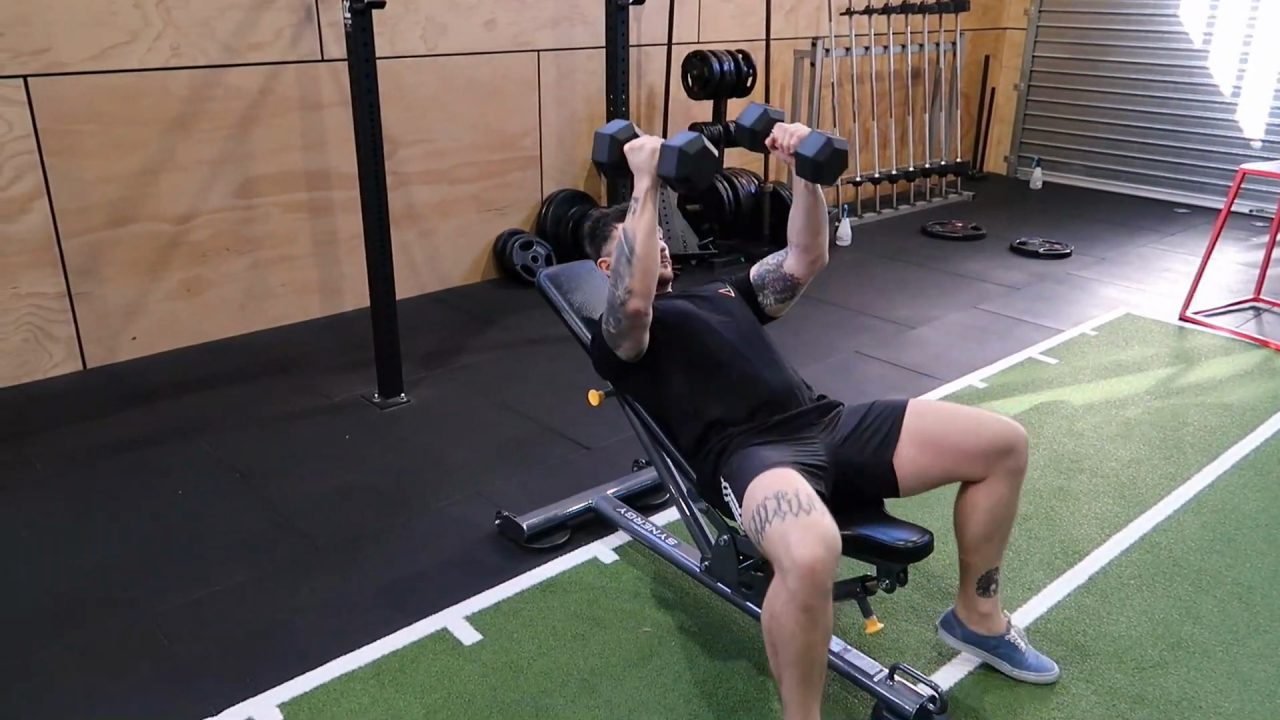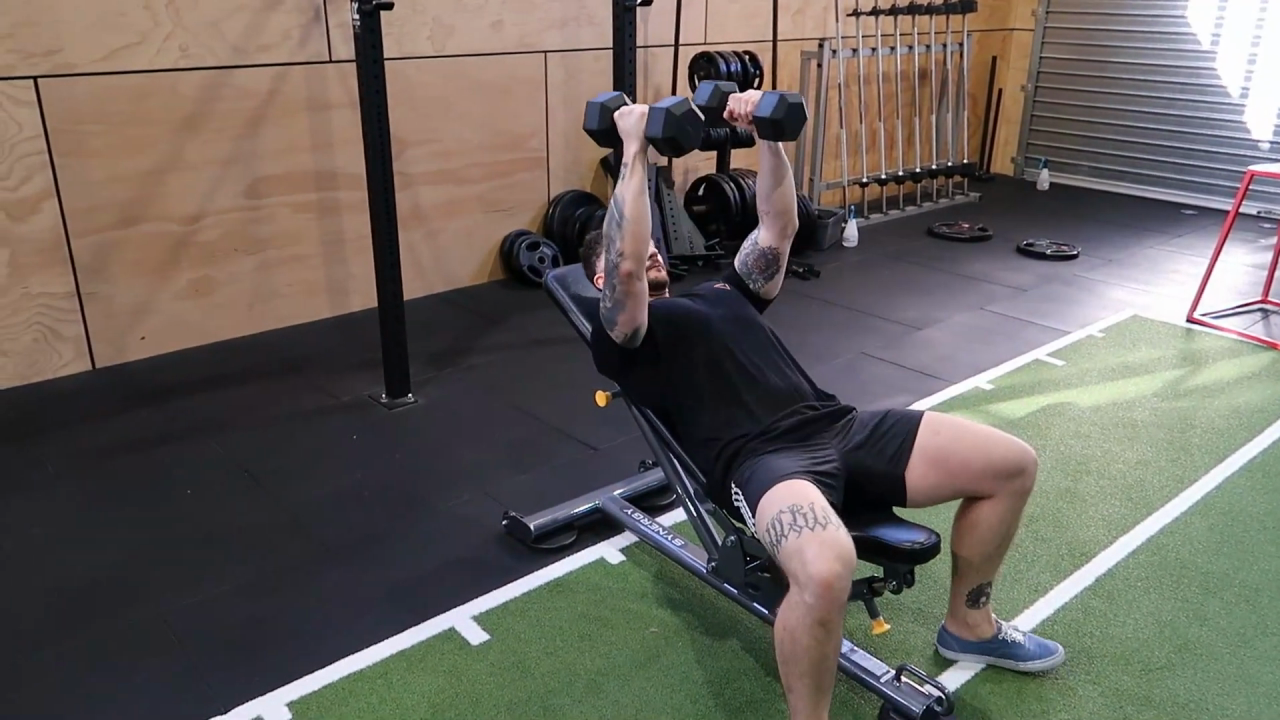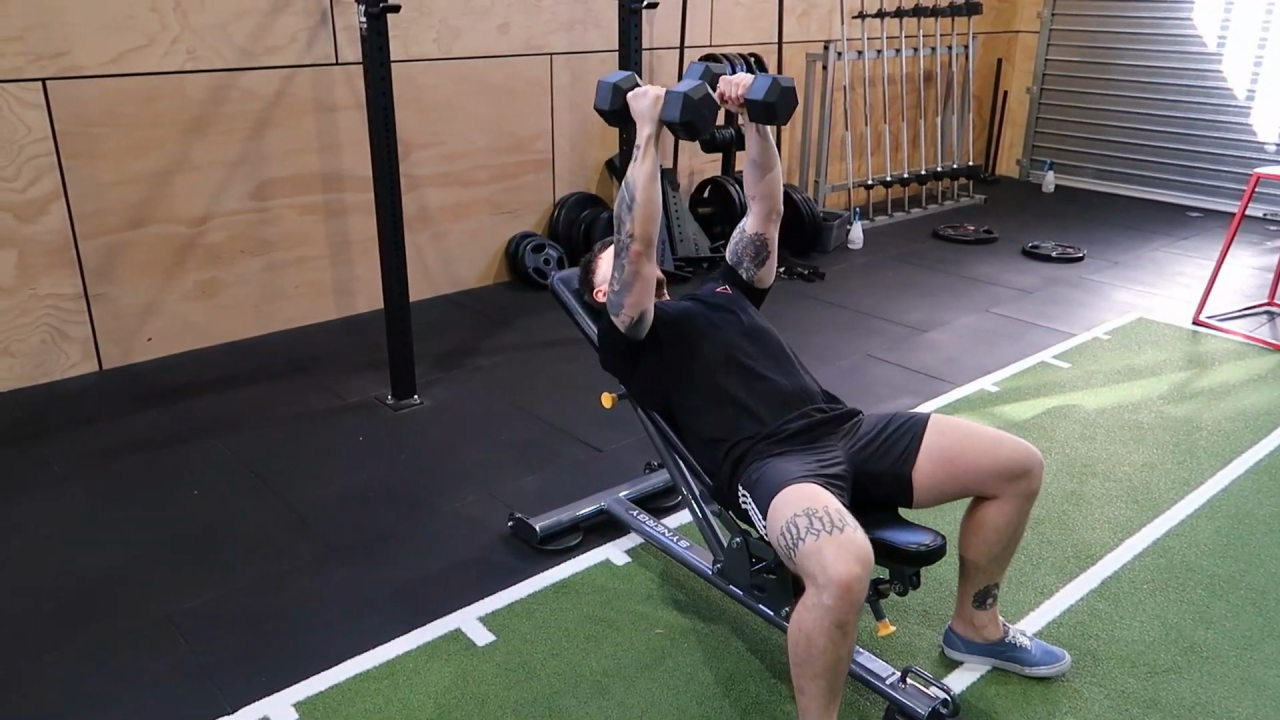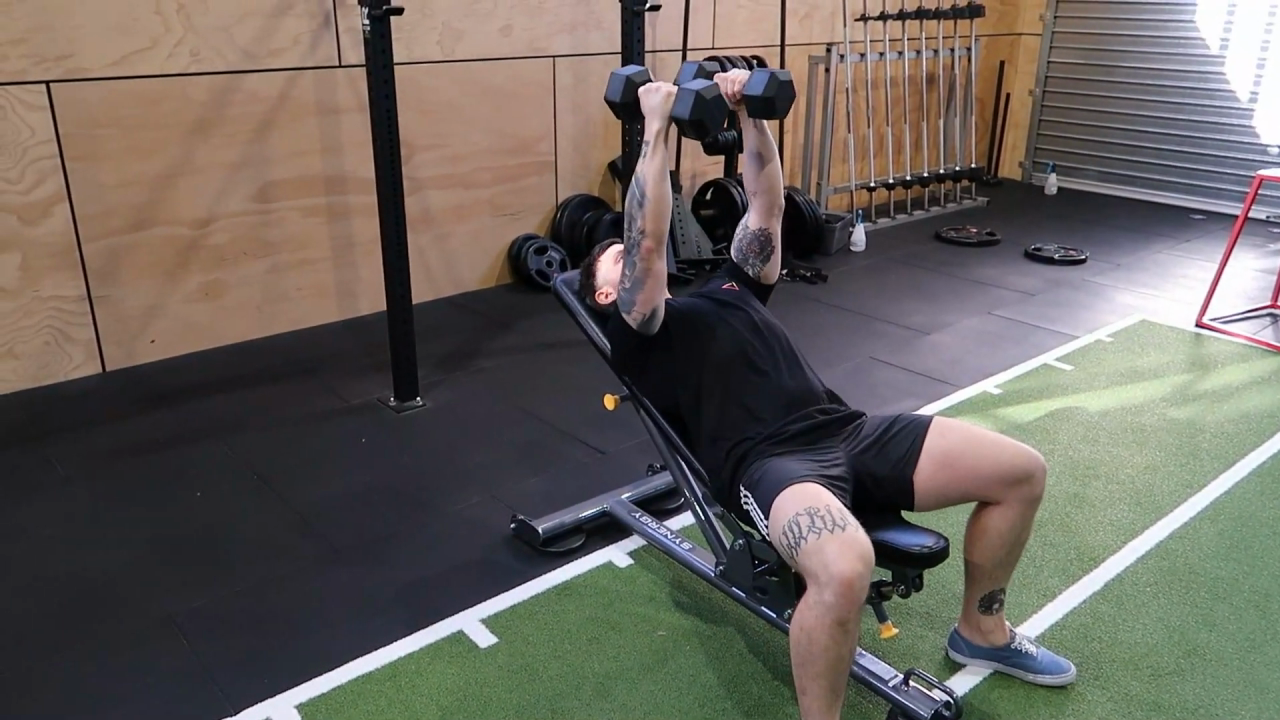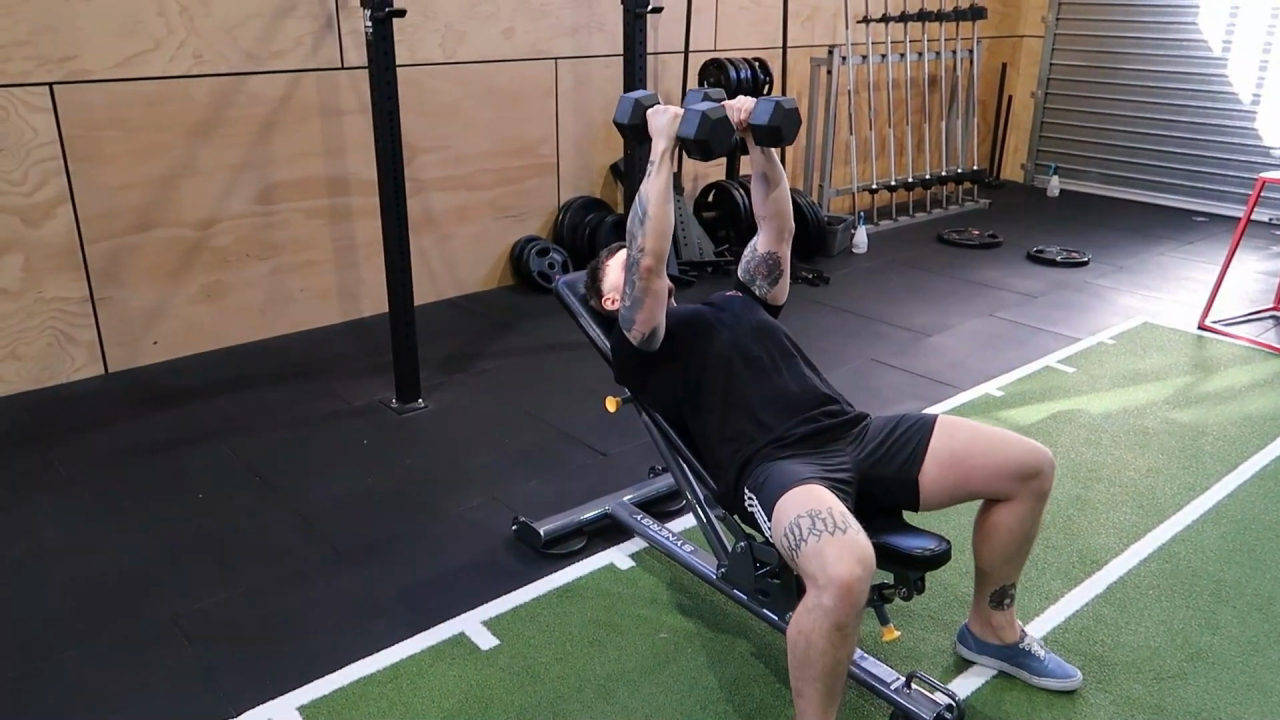
dt=0.3s
person 1, frame 1
left shoulder: (722, 290)
right shoulder: (618, 332)
left elbow: (806, 261)
right elbow: (635, 298)
left wrist: (803, 173)
right wrist: (646, 184)
left hip: (827, 425)
right hip: (747, 455)
left knee: (1003, 444)
right knee: (808, 558)
left ankle: (977, 617)
person 1, frame 2
left shoulder: (724, 289)
right shoulder: (623, 338)
left elbow: (779, 226)
right elbow: (626, 268)
left wrist: (767, 133)
right wrist: (634, 151)
left hip: (838, 429)
right hip: (761, 461)
left knee: (1012, 464)
right knee: (824, 572)
left ankle: (968, 625)
person 1, frame 3
left shoulder: (724, 291)
right shoulder: (629, 336)
left elbow: (766, 208)
right elbow: (635, 244)
left wrist: (752, 118)
right wrist: (647, 131)
left hip: (843, 431)
right hip: (766, 463)
left knee: (1018, 466)
right knee: (844, 570)
left ankle: (975, 626)
person 1, frame 4
left shoulder: (730, 288)
right shoulder: (637, 333)
left elbow: (766, 208)
right elbow: (650, 239)
left wrist: (749, 112)
right wrist: (656, 126)
left hip: (846, 433)
right hip: (769, 463)
left knee: (1022, 472)
right knee: (844, 569)
left ankle: (982, 632)
person 1, frame 5
left shoulder: (736, 299)
right shoulder: (640, 345)
left elbow: (777, 228)
right elbow: (648, 261)
left wrist: (756, 139)
right wrist: (662, 148)
left hip: (852, 435)
right hip: (775, 464)
left knee: (1030, 466)
right knee: (844, 574)
left ankle: (991, 630)
